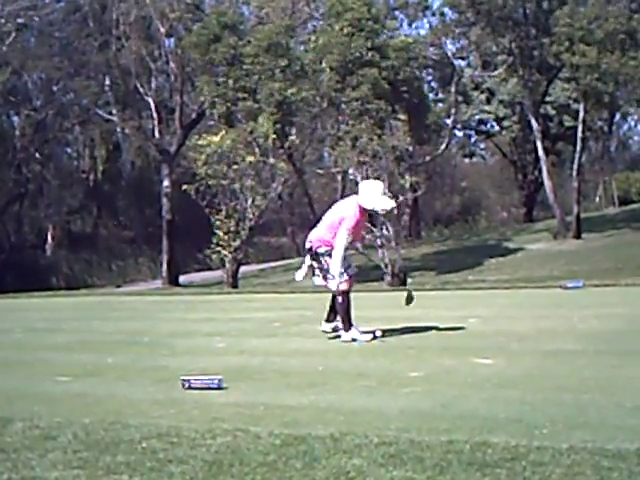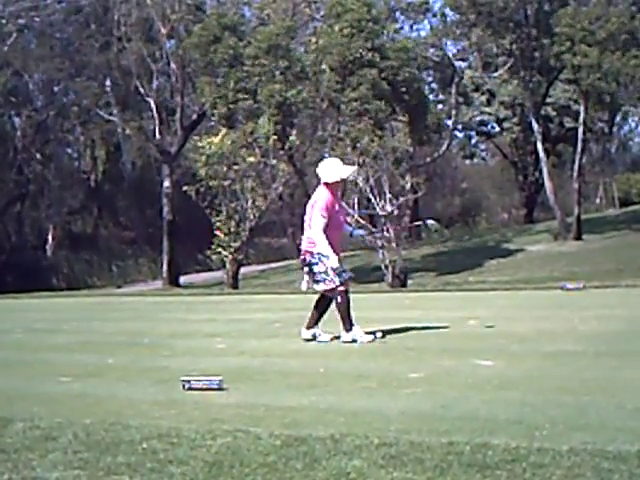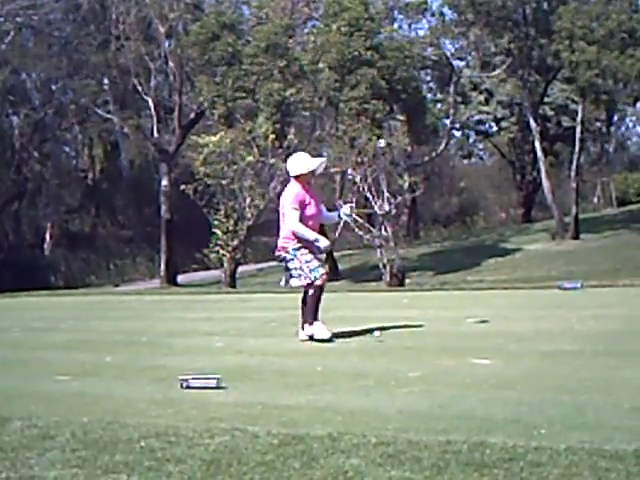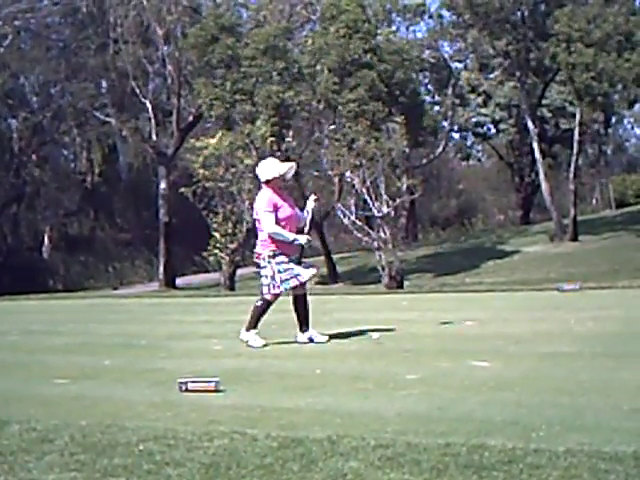
dt=0.3s
person 1, frame 1
left shoulder: (356, 202)
right shoulder: (354, 215)
right elbow: (339, 247)
left wrist: (355, 242)
right wrist: (335, 276)
left hip: (328, 247)
right hip: (323, 247)
left knee: (346, 283)
right knee: (344, 285)
left ankle: (330, 323)
right ankle: (348, 331)
person 1, frame 2
left shoulder: (334, 195)
right shoulder: (323, 198)
right elbow: (316, 231)
left wrist: (353, 231)
right wrist: (330, 255)
left hip: (326, 251)
right hip: (317, 250)
left knee: (331, 291)
right knee: (340, 286)
left ankle: (310, 329)
right ankle: (349, 331)
person 1, frame 3
left shoulder: (310, 191)
right shoulder: (293, 193)
left elbow: (324, 217)
right elbow: (292, 224)
left wrist: (340, 213)
right wrist: (317, 238)
left hip: (308, 247)
right hip: (294, 247)
left knee: (313, 285)
right knee: (318, 280)
left ankle: (307, 327)
right ankle: (310, 324)
person 1, frame 4
left shoulder: (283, 196)
right shoulder: (265, 198)
left elbow: (299, 221)
right elbow: (270, 228)
left wrist: (309, 209)
right wrist: (295, 238)
left hip: (287, 253)
right hip: (272, 254)
left knee: (300, 288)
right knee: (272, 294)
left ankle: (305, 332)
right ankle: (249, 331)
